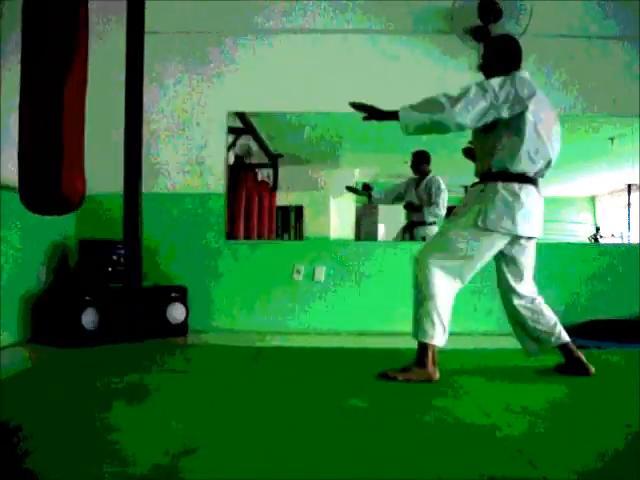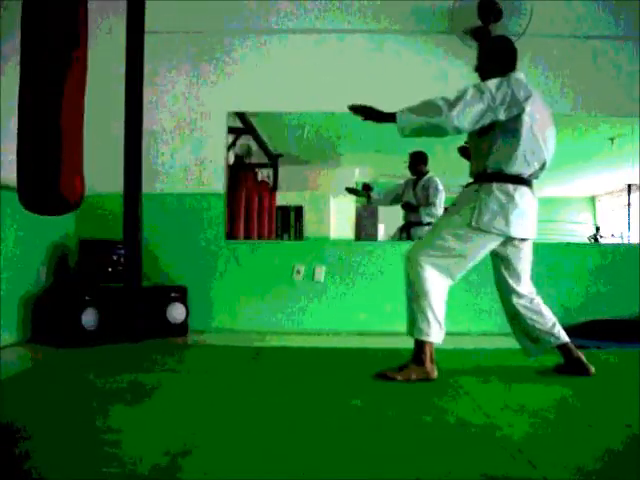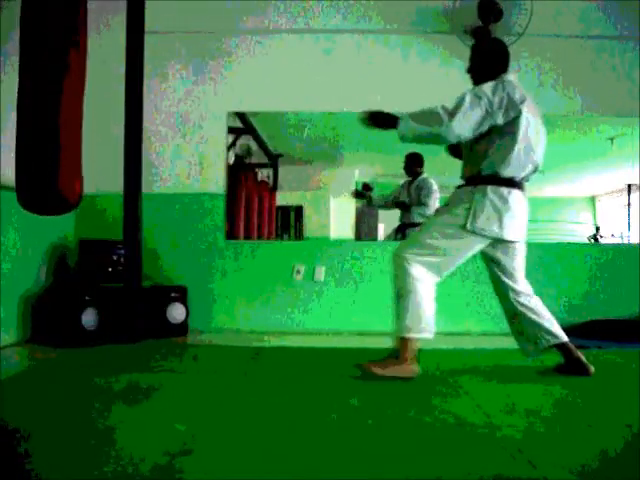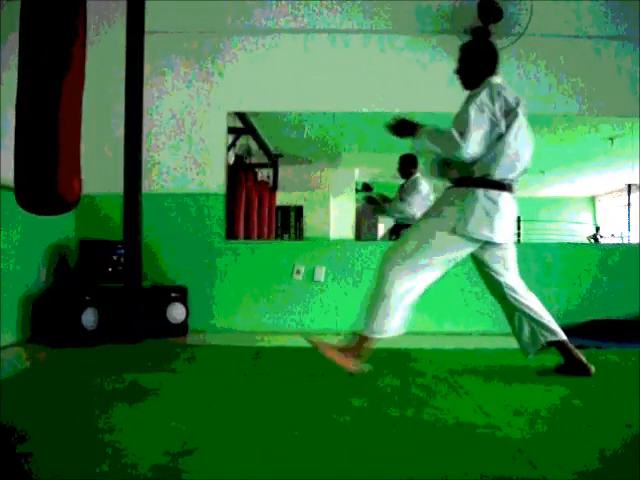
dt=0.5s
person 1, frame 1
left shoulder: (507, 86)
right shoulder: (540, 101)
left elbow: (454, 111)
left wrist: (390, 115)
left hip: (499, 199)
right hip: (526, 202)
left knee: (434, 265)
right knee: (520, 290)
left ankle: (425, 363)
right ankle: (575, 358)
person 1, frame 2
left shoulder: (501, 89)
right shoulder: (536, 103)
left elbow: (449, 114)
left wrist: (388, 117)
left hip: (493, 198)
right hip: (521, 203)
left knee: (425, 261)
right knee: (517, 290)
left ankle: (423, 361)
right ankle: (574, 358)
person 1, frame 3
left shoulder: (495, 91)
right shoulder: (525, 103)
left elbow: (449, 123)
left wrist: (394, 121)
right wrist: (469, 154)
left hip: (485, 200)
right hip: (511, 204)
left knee: (412, 258)
right knee: (514, 288)
left ankle: (405, 357)
right ankle: (574, 358)
person 1, frame 4
left shoulder: (488, 95)
right shoulder: (509, 101)
left elbow: (463, 145)
left wrist: (415, 132)
right wrist: (446, 165)
left hip: (472, 203)
right hip: (497, 206)
left knee: (401, 265)
right knee: (509, 287)
left ankle: (358, 350)
right ankle: (573, 357)
